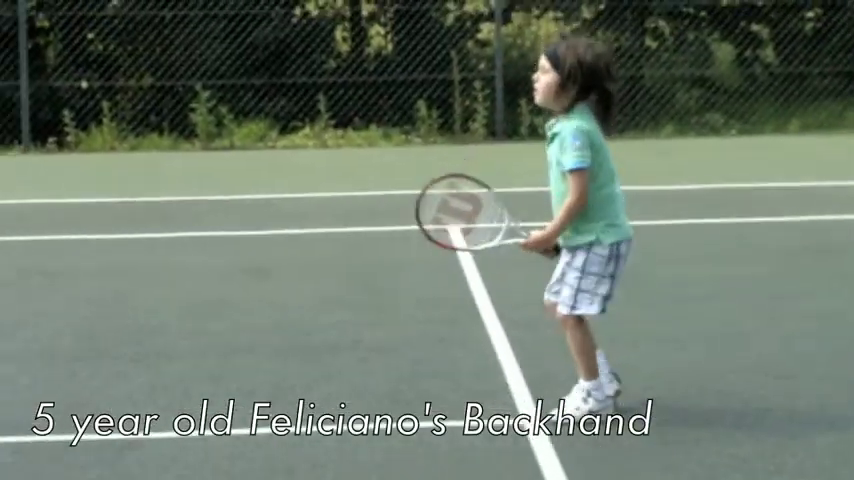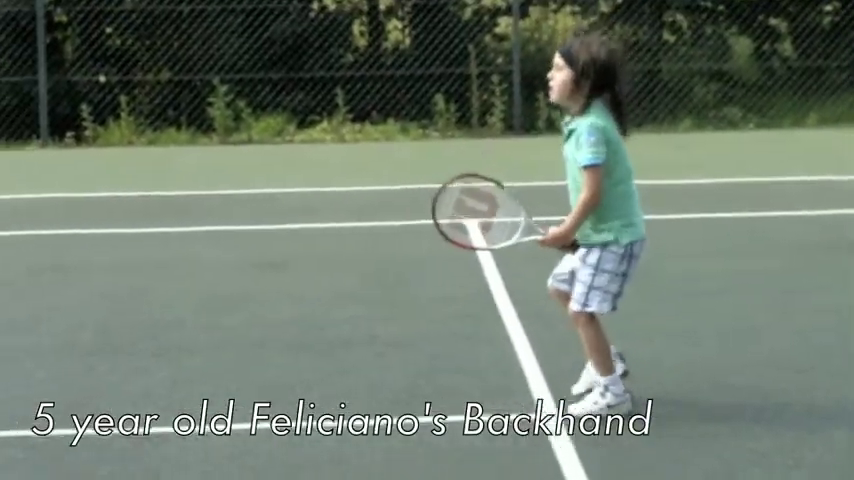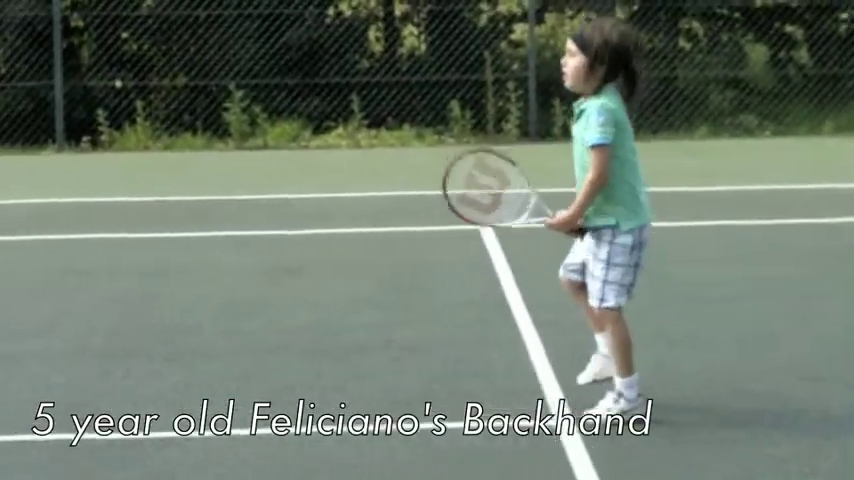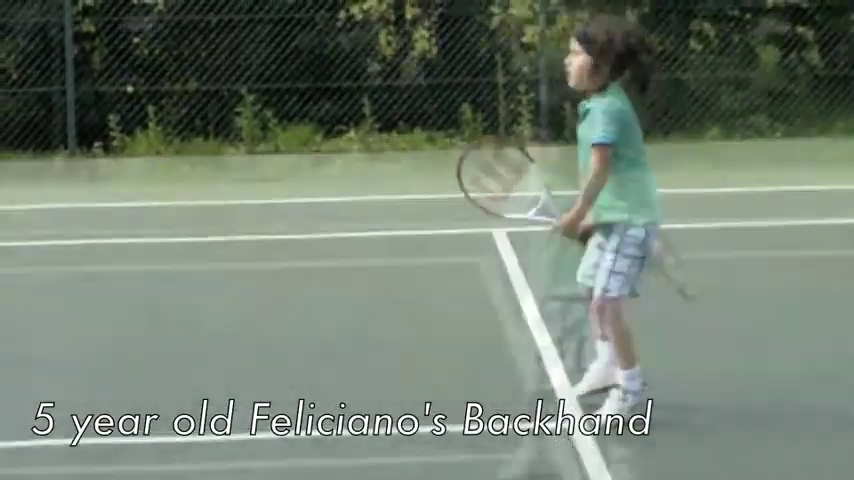
dt=0.1s
person 1, frame 1
left shoulder: (574, 130)
right shoulder: (567, 124)
left elbow: (578, 196)
left wrist: (549, 234)
right wrist: (556, 231)
left hip: (598, 238)
right hip: (583, 237)
left knee: (569, 314)
right knee: (558, 303)
left ankle: (595, 395)
right ankle: (602, 378)
person 1, frame 2
left shoulder: (590, 127)
right shoulder: (582, 121)
left elbow: (593, 192)
left wrist: (567, 229)
right wrist: (572, 227)
left hip: (613, 237)
right hip: (598, 234)
left knee: (581, 310)
right knee: (559, 287)
left ankle: (612, 391)
right ankle: (605, 365)
person 1, frame 3
left shoulder: (601, 111)
right shoulder: (595, 105)
left elbow: (597, 174)
left wrist: (573, 214)
right wrist: (581, 215)
left hip: (620, 224)
right hip: (603, 221)
left knee: (606, 306)
right knee: (572, 278)
left ankle: (627, 393)
right ankle: (608, 354)
person 1, frame 4
left shoulder: (606, 109)
right shoulder: (600, 104)
left elbow: (599, 171)
left wrist: (577, 214)
right wrist: (587, 215)
left hip: (626, 221)
right hip: (611, 218)
left knee: (606, 299)
right knee: (594, 291)
left ankle: (629, 387)
right ankle: (609, 360)
